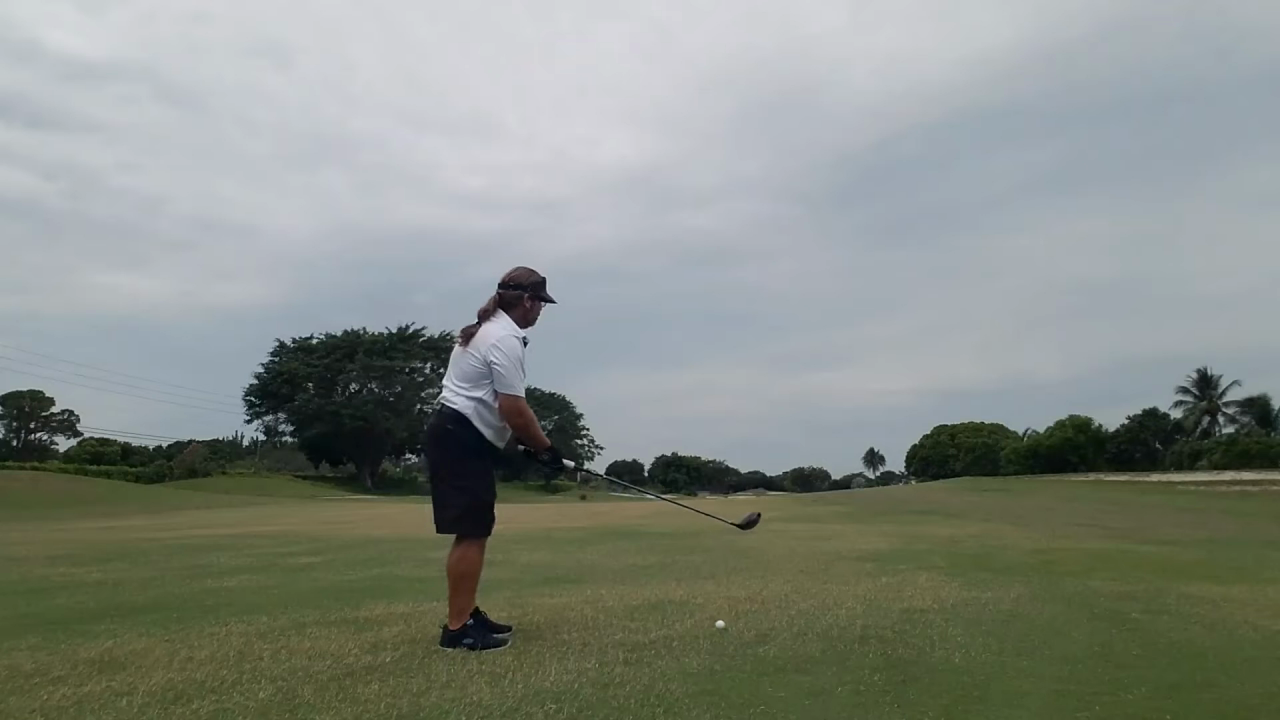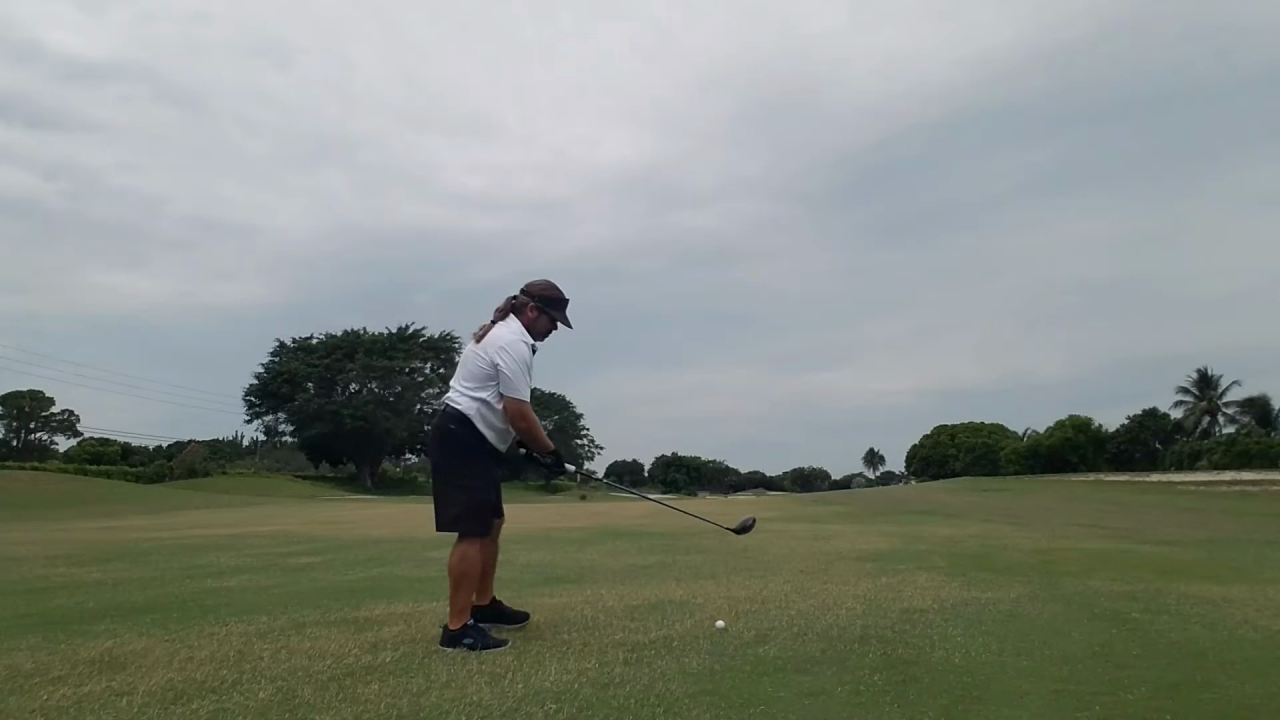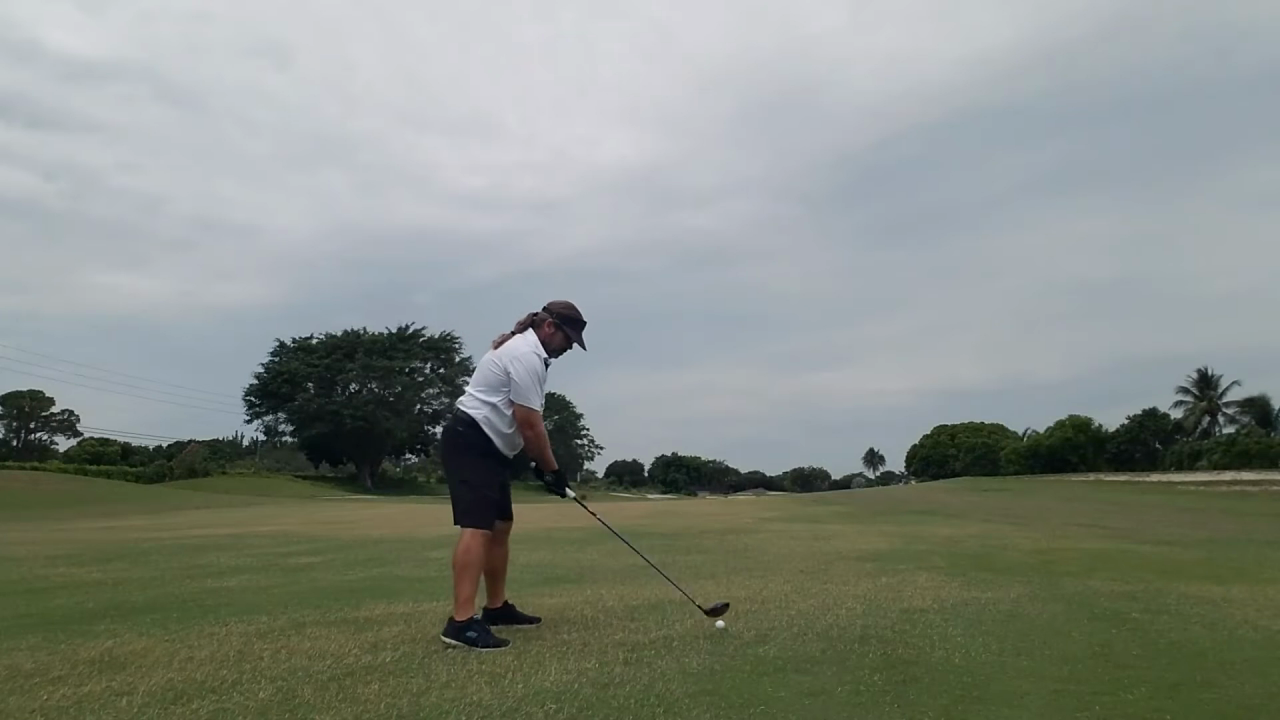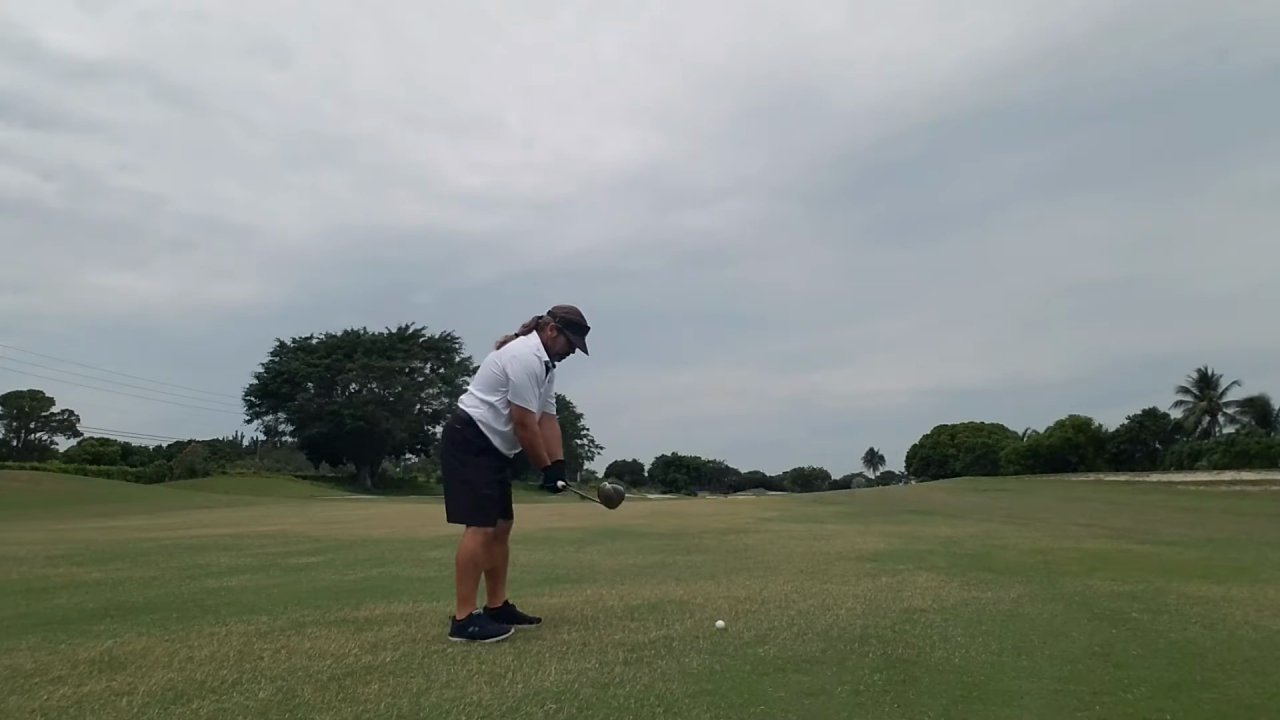
dt=0.4s
person 1, frame 1
left shoulder: (490, 329)
right shoulder: (506, 339)
right elbow: (514, 410)
left wrist: (531, 442)
right wrist: (545, 448)
left hip: (460, 438)
right hip: (462, 441)
left knee: (477, 531)
right knee: (471, 533)
left ankle: (468, 613)
right ankle: (457, 628)
person 1, frame 2
left shoulder: (502, 335)
right shoulder: (514, 344)
left elbow: (507, 410)
right elbow: (519, 414)
left wrist: (532, 445)
right wrist: (549, 451)
left hip: (469, 442)
right hip: (463, 443)
left knee: (490, 526)
right knee: (472, 533)
left ankle: (484, 604)
right ankle: (457, 628)
person 1, frame 3
left shoulder: (533, 355)
right shoulder: (526, 355)
left elbow: (532, 420)
right elbow: (528, 424)
left wrist: (544, 465)
right wrist: (552, 470)
left hip: (488, 447)
right hip: (470, 443)
left knee: (499, 526)
right knee: (477, 527)
left ankle: (496, 606)
right ankle: (462, 621)
person 1, frame 4
left shoulder: (544, 363)
right shoulder: (525, 357)
left elbow: (547, 419)
right elbow: (525, 425)
left wrist: (558, 464)
right wrist: (546, 467)
left hip: (492, 447)
right hip: (470, 442)
left knee: (500, 527)
right knee: (480, 527)
left ankle: (496, 607)
right ankle: (464, 618)
